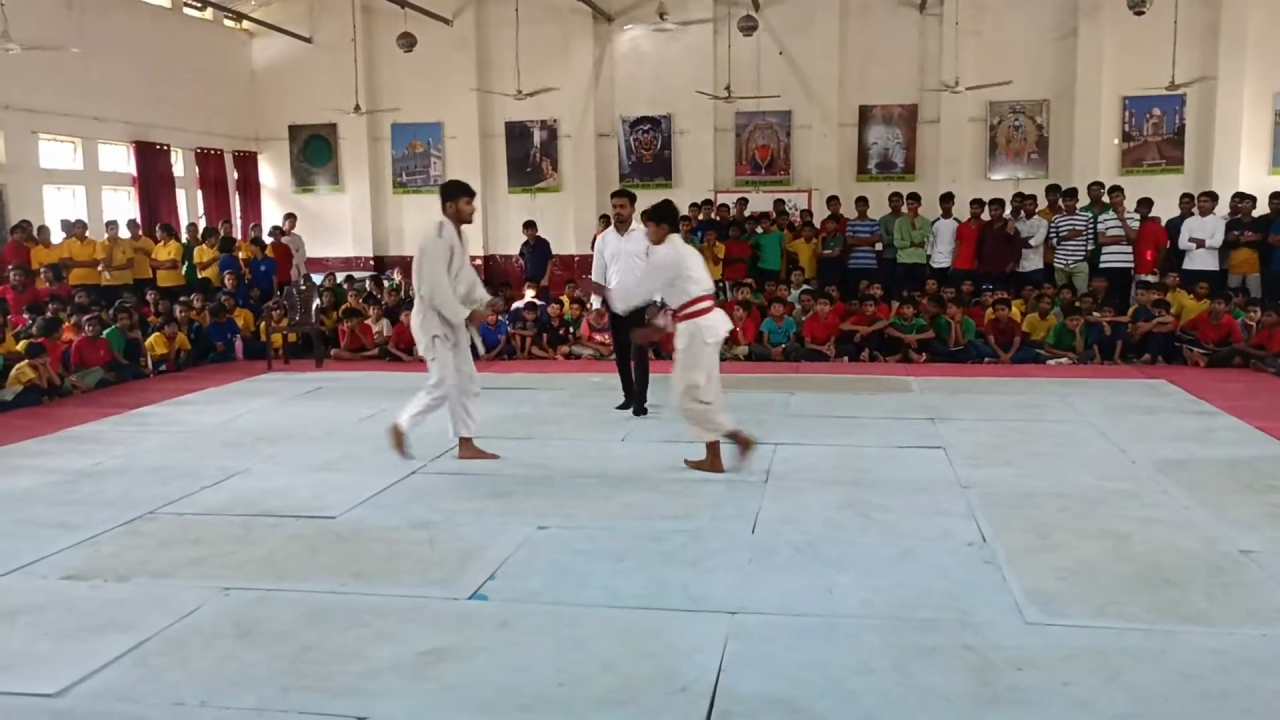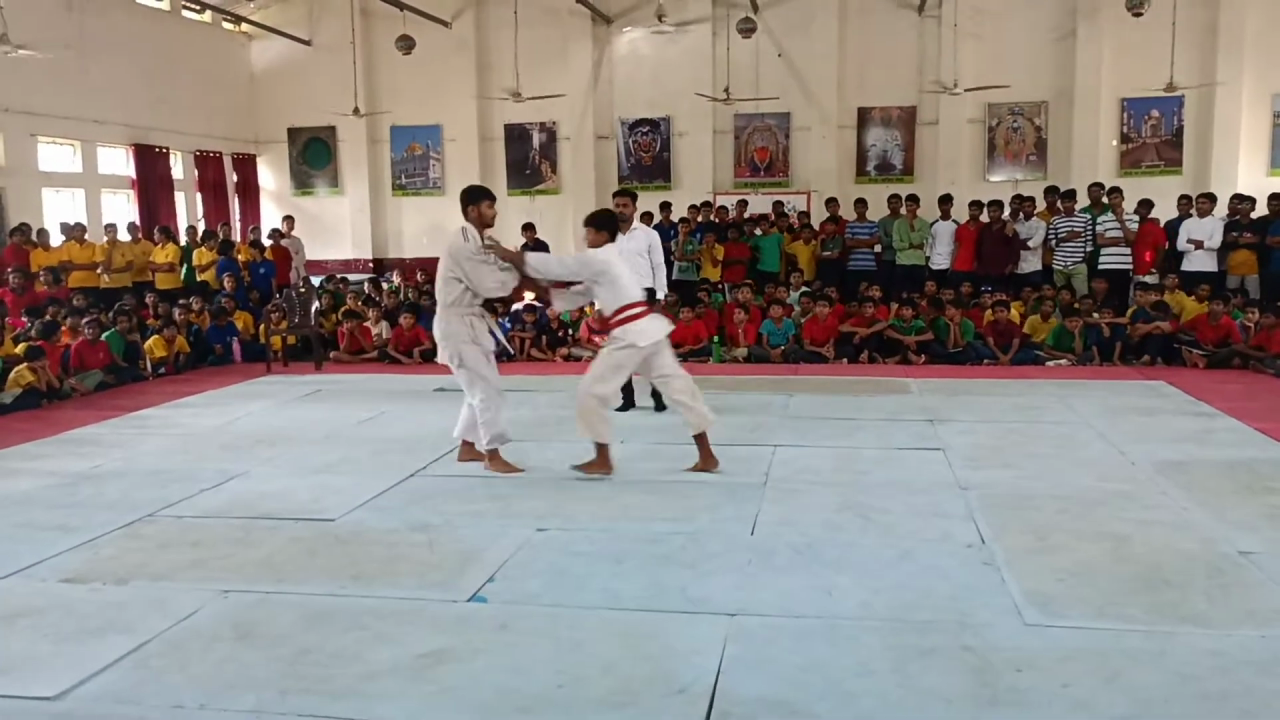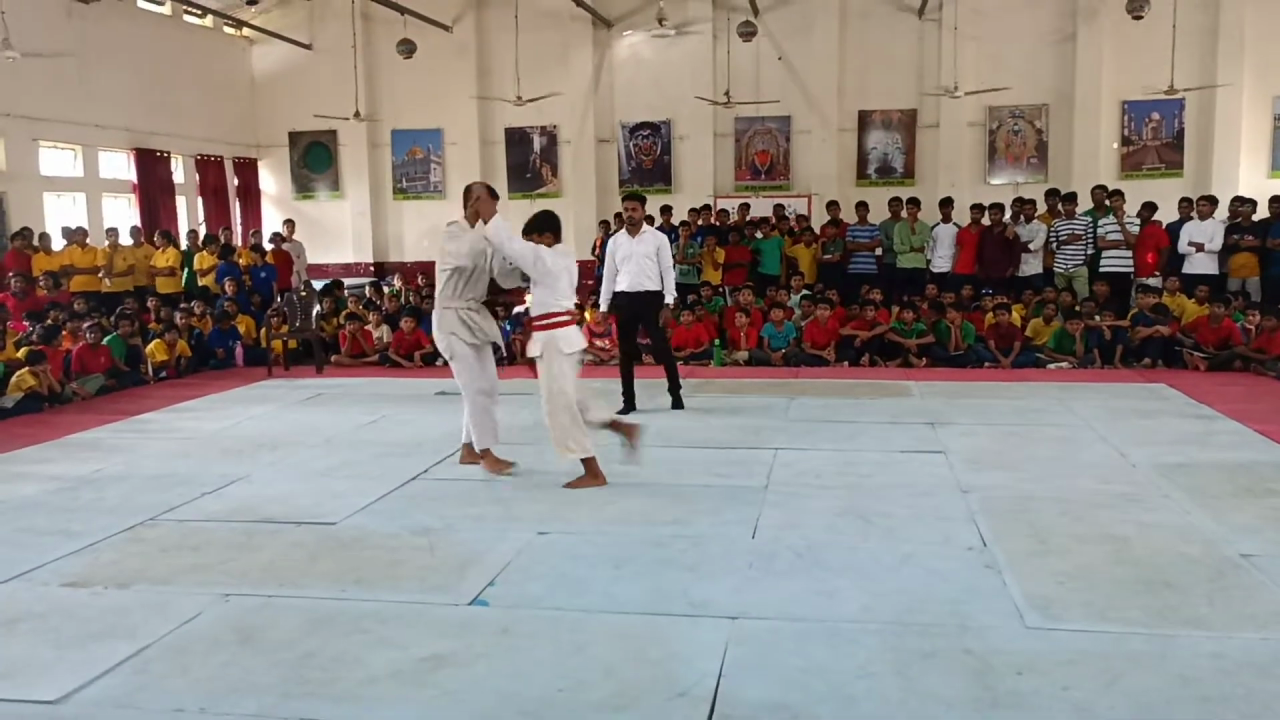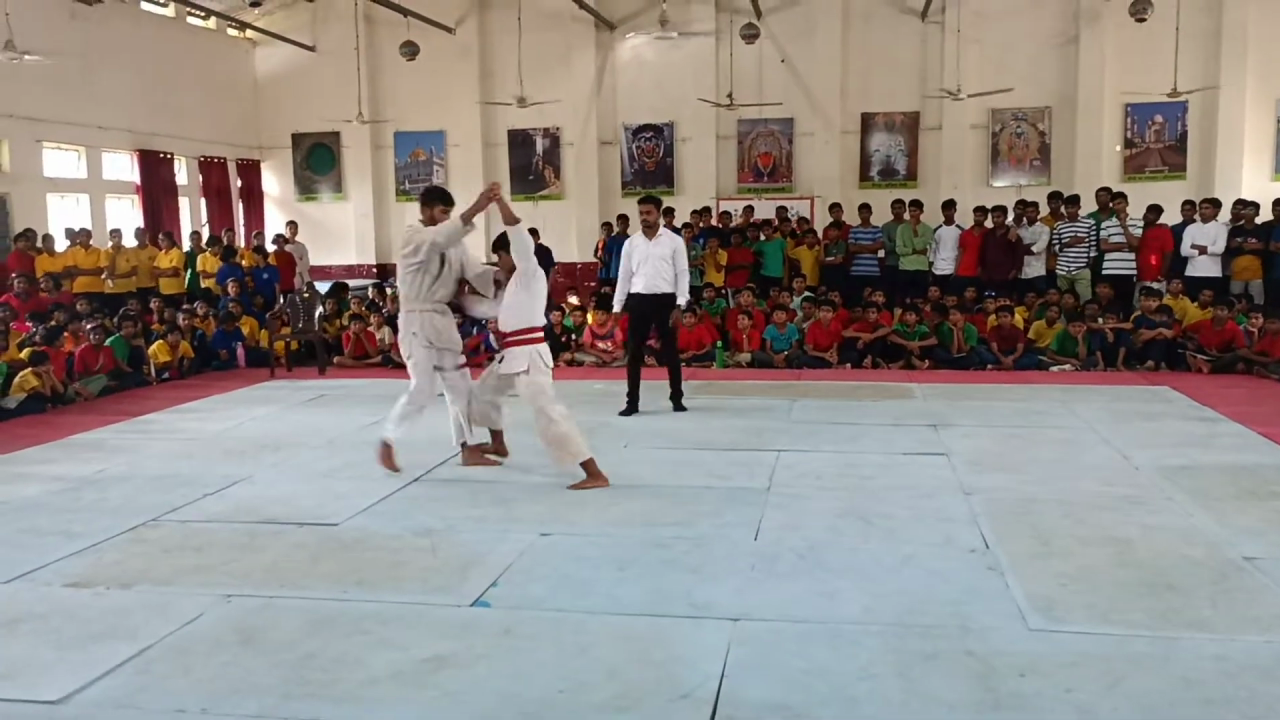
dt=0.2s
person 1, frame 1
left shoulder: (456, 235)
right shoulder: (437, 240)
left elbow: (466, 277)
right elbow: (436, 292)
left wrist: (485, 301)
right wrist: (469, 315)
left hip: (452, 319)
right hip: (434, 320)
left knee: (466, 382)
right knee: (443, 386)
left ankle: (466, 444)
right ankle: (401, 426)
person 1, frame 2
left shoulder: (478, 241)
right shoulder: (462, 245)
left elbow: (499, 275)
right elbow: (490, 285)
right wrist: (516, 271)
left hip: (471, 321)
right hip: (455, 324)
left knee: (480, 389)
right knee: (488, 388)
left ankle: (467, 447)
right ankle: (493, 454)
person 1, frame 3
left shoulder: (485, 239)
right shoulder: (453, 234)
left elbow: (506, 275)
right elbow: (467, 256)
right wrist: (477, 212)
left hip: (477, 316)
right hip: (452, 319)
left knee: (486, 386)
right knee: (477, 387)
left ankle: (470, 448)
right ankle: (485, 452)
person 1, frame 4
left shoulder: (451, 243)
right shoulder: (414, 238)
left elbow: (477, 273)
right elbow: (444, 235)
right wrist: (477, 207)
left hip: (442, 320)
right hip: (416, 322)
left knee: (460, 386)
right knee: (423, 389)
left ankle: (468, 451)
right ankle: (387, 444)
person 2, frame 1
left shoulder: (665, 254)
right shoulder: (685, 251)
left elbow: (639, 288)
left wrist: (610, 294)
right wrist: (670, 326)
left hip: (698, 327)
right hip: (710, 321)
left knee: (688, 396)
right knee: (703, 390)
left ankle: (739, 438)
right ankle: (714, 457)
person 2, frame 2
left shoulder: (597, 259)
right shoulder: (615, 258)
left elbow: (554, 266)
right elbow: (587, 290)
left wrist: (512, 256)
right wrist: (553, 300)
left hip: (630, 333)
right hip: (648, 326)
left knee: (591, 392)
right knee: (677, 387)
left ankle: (602, 460)
right ankle: (706, 455)
person 2, frame 3
left shoulder: (545, 258)
right shoulder: (566, 257)
left elbow: (509, 243)
left wrist: (485, 208)
left hip: (553, 339)
right hip: (562, 335)
left knee: (560, 405)
right knee: (573, 399)
left ankle: (594, 473)
right ankle: (623, 428)
person 2, frame 4
left shoulder: (531, 273)
right shoulder: (524, 279)
left elbow: (523, 242)
left wrist: (500, 202)
left hip: (528, 356)
right hip: (515, 354)
left knee: (548, 414)
right knee: (483, 392)
left ankle: (595, 474)
right ankle: (498, 445)
person 3, frame 1
left shoulder: (646, 236)
right shoulder: (604, 238)
right elbow: (597, 273)
right wrist: (597, 304)
left knee: (639, 349)
right knee: (621, 349)
left ankle: (640, 400)
right ankle: (629, 395)
person 3, frame 2
left shoulder: (649, 234)
left elbow: (659, 267)
left wrist: (659, 299)
left hip: (643, 295)
left ankle: (657, 394)
right ankle: (627, 397)
person 3, frame 3
left shoulder: (658, 238)
right shoulder: (615, 241)
left elbow: (668, 271)
right elbow: (609, 275)
left wrist: (668, 303)
right wrist: (603, 306)
left hip: (651, 298)
right hip: (624, 299)
left knee: (661, 347)
right knee: (626, 351)
left ankle: (675, 393)
right ankle: (629, 400)
person 3, frame 4
left shoulder: (674, 241)
right shoulder: (631, 243)
left elbow: (682, 274)
right elbow: (624, 276)
left wrist: (679, 305)
right wrist: (618, 307)
left hip: (665, 300)
right hip: (639, 300)
left knee: (670, 351)
right knee: (634, 352)
left ankle: (676, 398)
right ankle: (632, 402)
